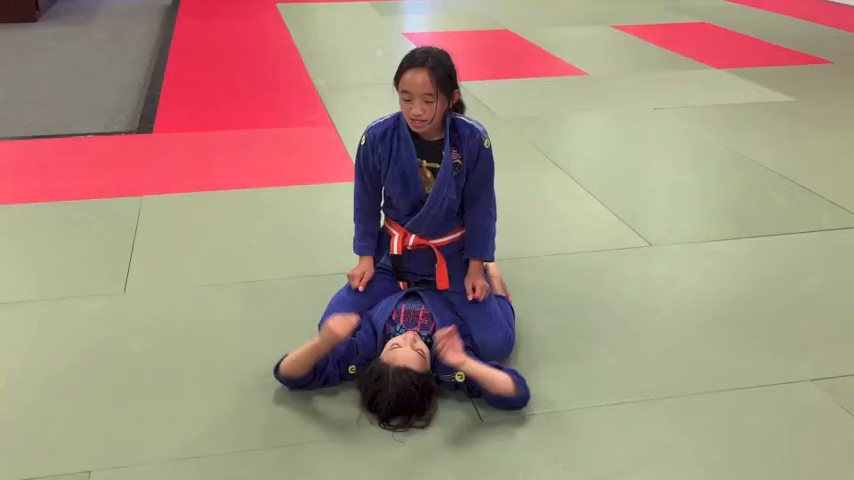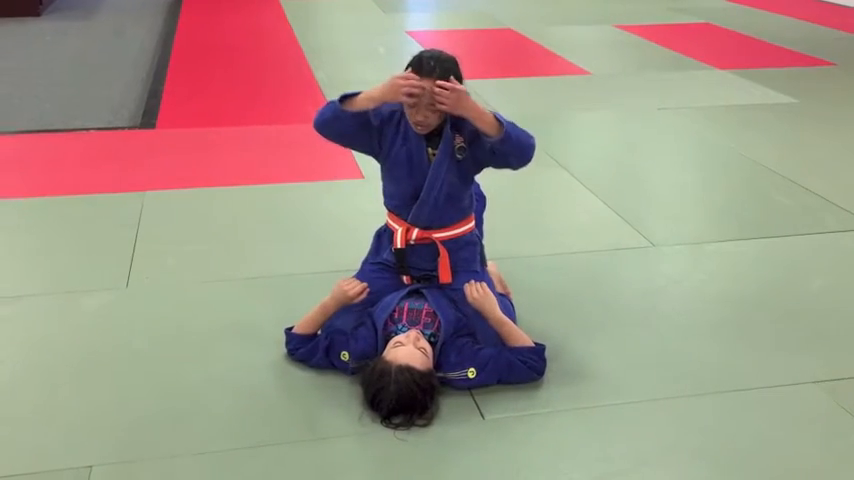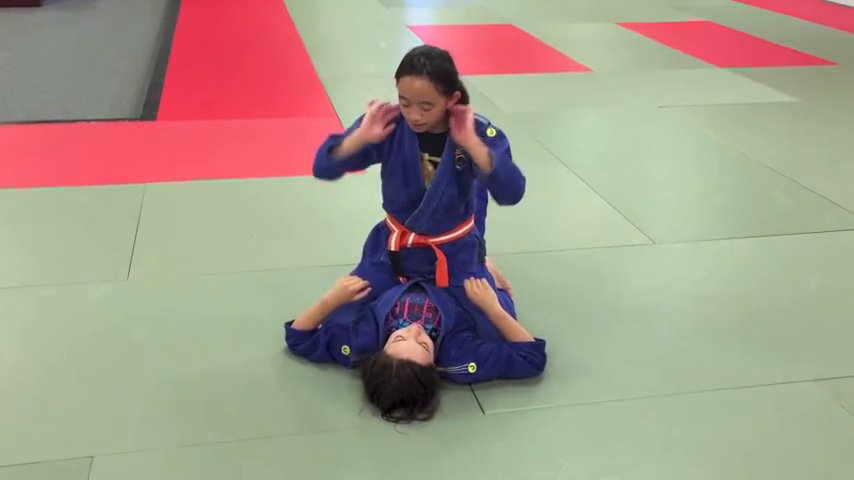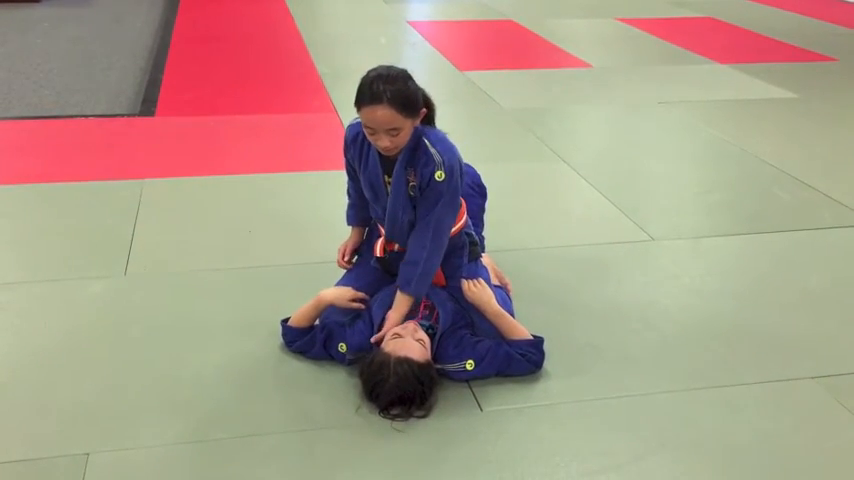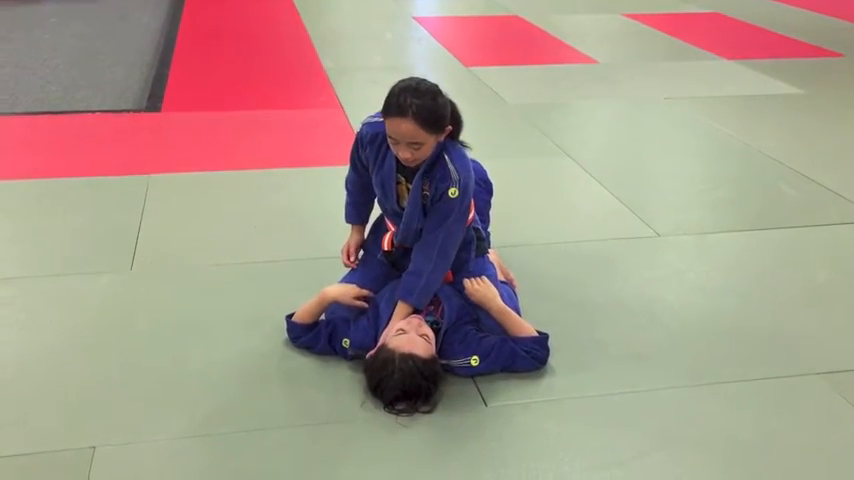
dt=1s
person 1, frame 1
left shoulder: (473, 140)
right shoulder: (378, 138)
left elbow: (480, 207)
right elbow: (366, 201)
left wrist: (476, 269)
right wrist: (366, 256)
left hip: (453, 253)
right hip: (396, 252)
left knee: (490, 347)
person 1, frame 2
left shoulder: (469, 130)
right shoulder: (388, 123)
left elbow: (521, 153)
right elbow: (326, 123)
left wrist: (474, 112)
right wrist: (378, 97)
left hip: (456, 252)
right hip: (396, 247)
person 1, frame 3
left shoulder: (477, 131)
right shoulder: (388, 123)
left elbow: (511, 192)
right elbow: (324, 168)
left wrist: (471, 143)
right wrist: (361, 136)
left hip: (456, 251)
right hip: (394, 246)
right knee: (339, 327)
left ankle: (483, 273)
person 1, frame 4
left shoulder: (441, 160)
right shoulder: (356, 137)
left elbow: (429, 238)
left wrist: (400, 308)
right wrist: (357, 232)
left hip: (443, 247)
right hip: (387, 241)
right knee: (337, 312)
left ankle: (480, 263)
person 1, frame 5
left shoulder: (456, 175)
right shoulder: (371, 133)
left elbow: (434, 253)
left wrist: (398, 321)
right wrist: (357, 230)
left hip: (451, 246)
right hip: (394, 238)
left ankle: (486, 258)
person 2, frame 1
left shoulder: (362, 353)
right shoulder: (449, 367)
left elbow: (288, 374)
right elbow: (517, 395)
left wrist: (324, 342)
right wrist: (466, 365)
right ankle: (490, 273)
person 2, frame 2
left shoulder: (360, 351)
right shoulder: (455, 365)
left elbow: (298, 343)
right elbow: (533, 362)
left wrist: (332, 302)
right wrist: (493, 313)
person 2, frame 3
left shoulder: (361, 344)
right shoulder: (458, 359)
left elbow: (298, 337)
right elbow: (532, 357)
left wrist: (331, 299)
right wrist: (493, 307)
person 2, frame 4
left shoulder: (359, 341)
right shoulder: (454, 356)
left elbow: (295, 335)
right elbow: (531, 355)
left wrist: (324, 298)
right wrist: (490, 306)
person 2, frame 5
left shoulder: (362, 339)
right shoulder: (458, 353)
left elbow: (299, 330)
right elbow: (536, 352)
left wrist: (327, 294)
right wrist: (494, 303)
